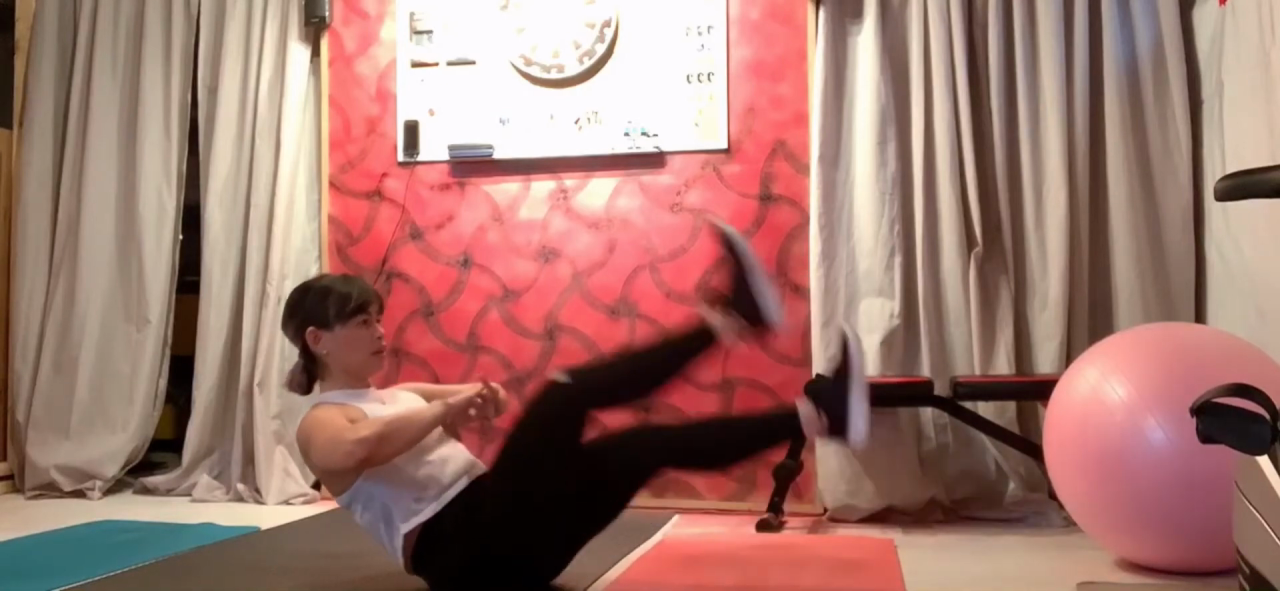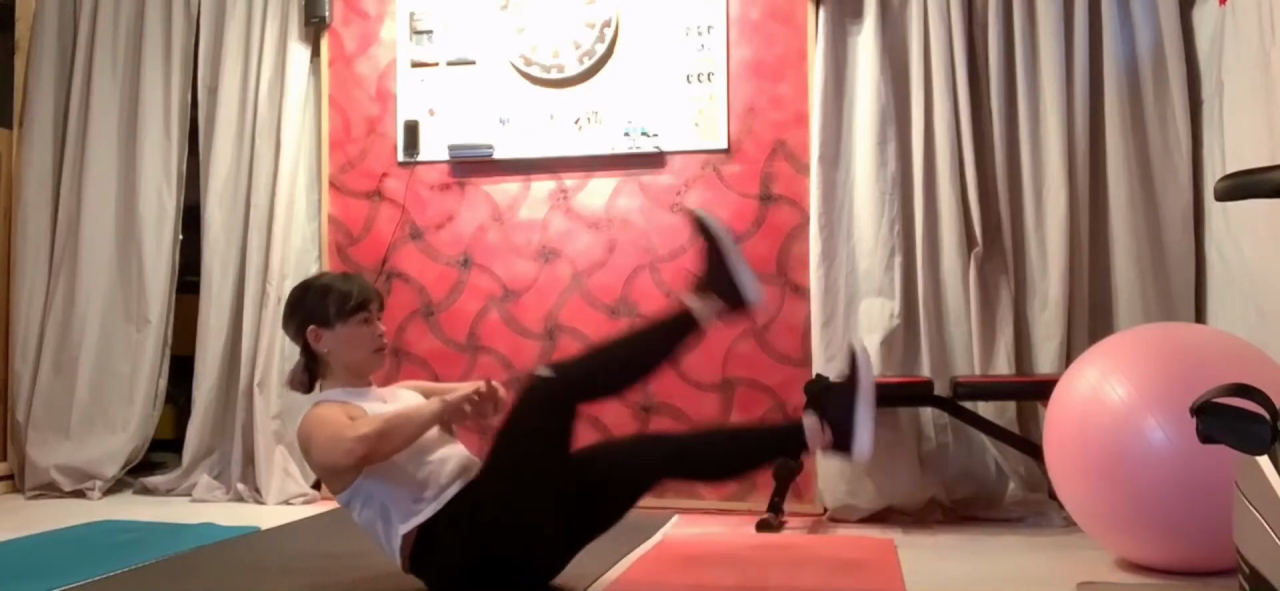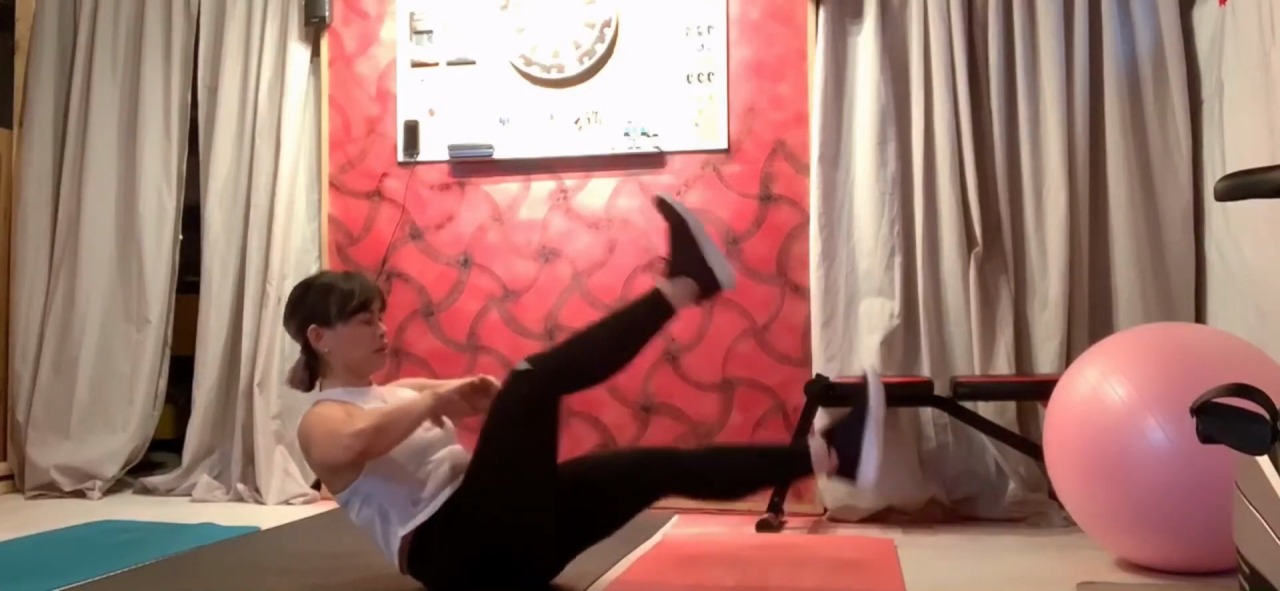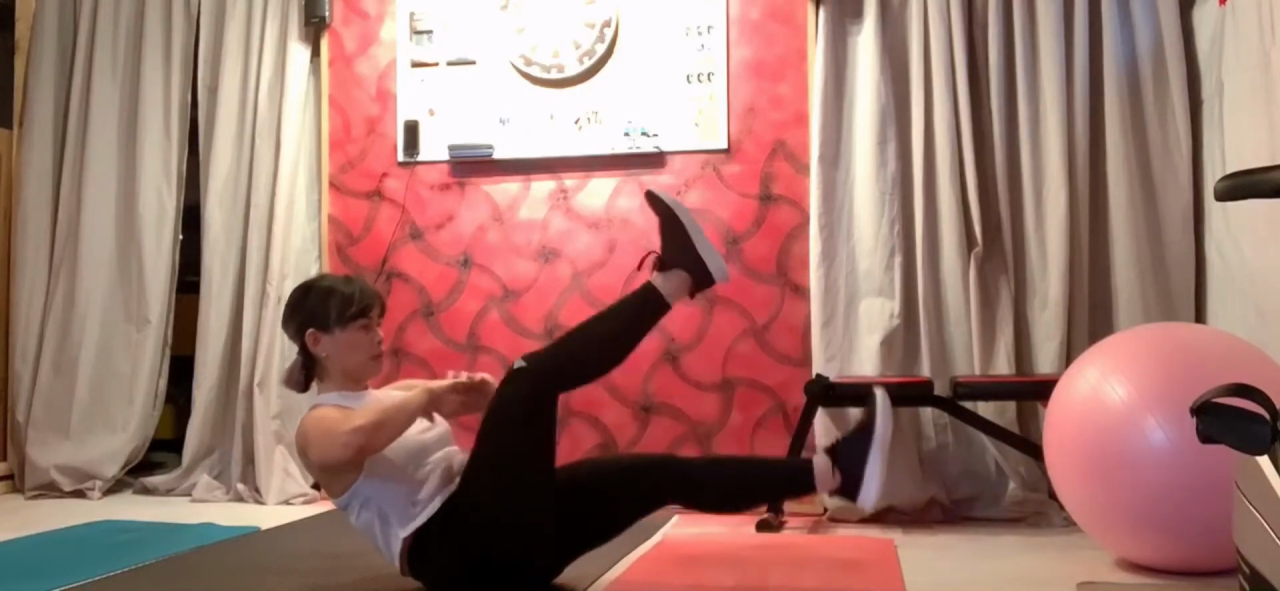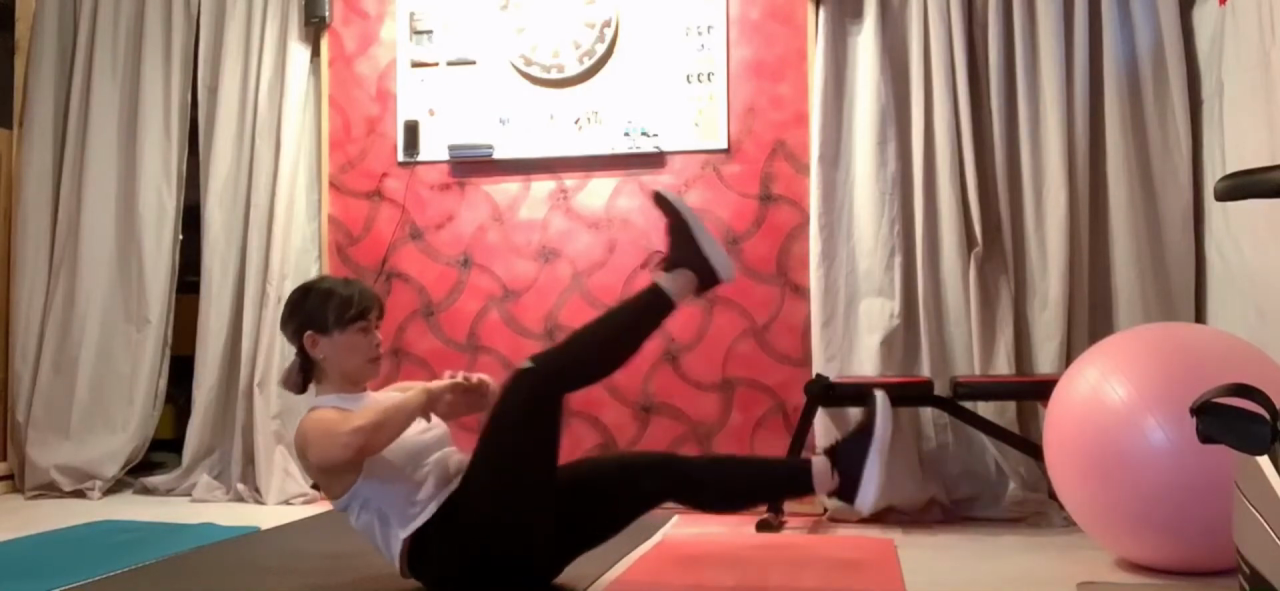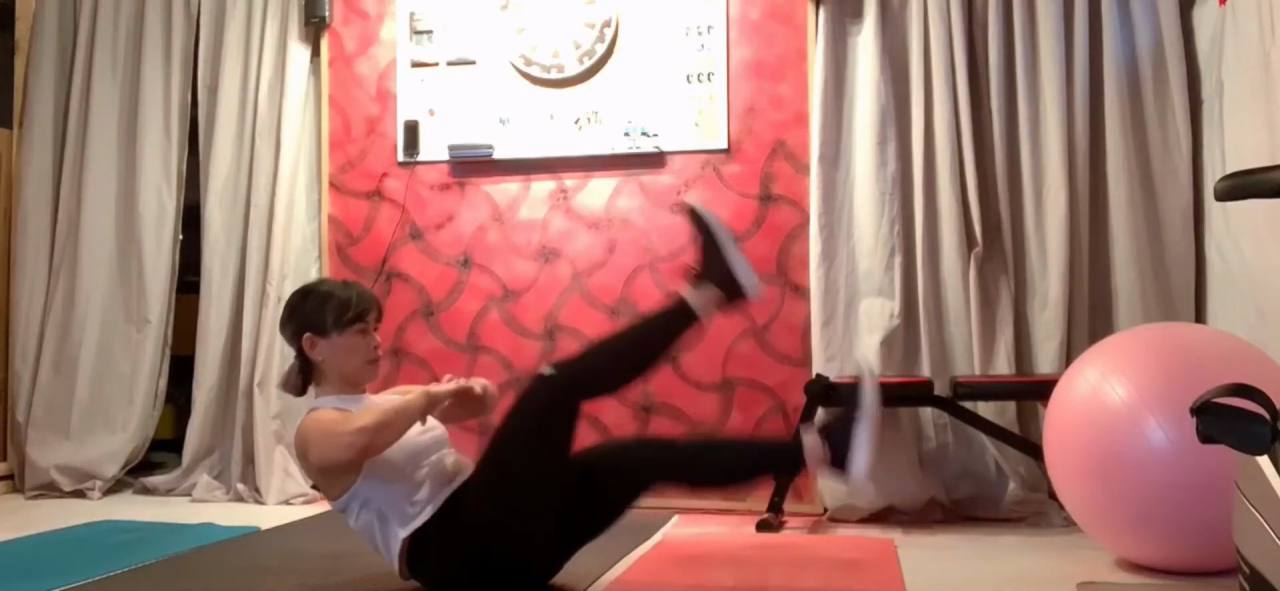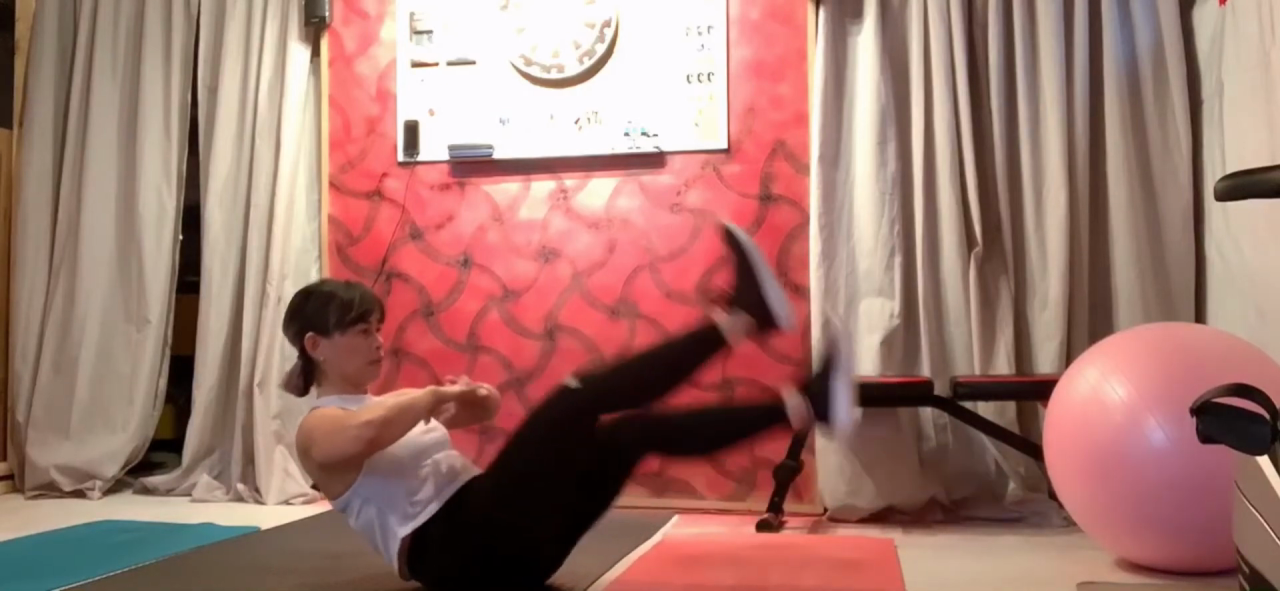
dt=0.1s
person 1, frame 1
left shoulder: (396, 396)
right shoulder: (321, 423)
left elbow: (475, 399)
right elbow: (350, 454)
left wrist: (481, 396)
right wrist: (445, 411)
left hip: (510, 537)
left knee: (650, 443)
right knee: (563, 396)
left ankle: (814, 415)
right ankle: (727, 321)
person 1, frame 2
left shoulder: (397, 394)
right shoulder: (323, 423)
left elbow: (475, 401)
right elbow: (355, 447)
left wrist: (474, 398)
right wrist: (445, 406)
left hip: (511, 536)
left knee: (655, 450)
right knee: (552, 388)
left ankle: (818, 427)
right ankle: (706, 305)
person 1, frame 3
left shoulder: (394, 393)
right shoulder: (322, 422)
left elbow: (469, 398)
right elbow: (352, 444)
left wrist: (474, 393)
right wrist: (436, 399)
left hip: (511, 536)
left knee: (662, 466)
right knee: (535, 380)
left ankle: (828, 456)
right ankle: (681, 287)
person 1, frame 4
left shoulder: (391, 395)
right shoulder: (321, 425)
left elbow: (486, 395)
right elbow: (352, 442)
left wrist: (467, 391)
right wrist: (428, 396)
left hip: (511, 534)
left knee: (661, 473)
right knee: (532, 378)
left ankle: (829, 472)
right ankle: (674, 279)
person 1, frame 5
left shoulder: (388, 397)
right shoulder: (319, 427)
left elbow: (486, 396)
right elbow: (352, 443)
left wrist: (463, 390)
right wrist: (425, 396)
left hip: (512, 534)
left knee: (661, 471)
right knee: (538, 379)
left ankle: (828, 474)
right ankle: (681, 280)
person 1, frame 6
left shoulder: (384, 404)
right shoulder: (318, 430)
left elbow: (483, 404)
right elbow: (357, 441)
left wrist: (463, 395)
right wrist: (428, 398)
left hip: (508, 537)
left knee: (646, 453)
right knee: (553, 386)
left ankle: (816, 450)
right ankle: (702, 296)
person 1, frame 7
left shoulder: (384, 405)
right shoulder: (319, 429)
left elbow: (488, 408)
right elbow: (359, 438)
left wrist: (467, 398)
right wrist: (434, 396)
left hip: (508, 539)
left knee: (633, 429)
right knee: (576, 401)
left ankle: (800, 407)
right ankle: (735, 320)
